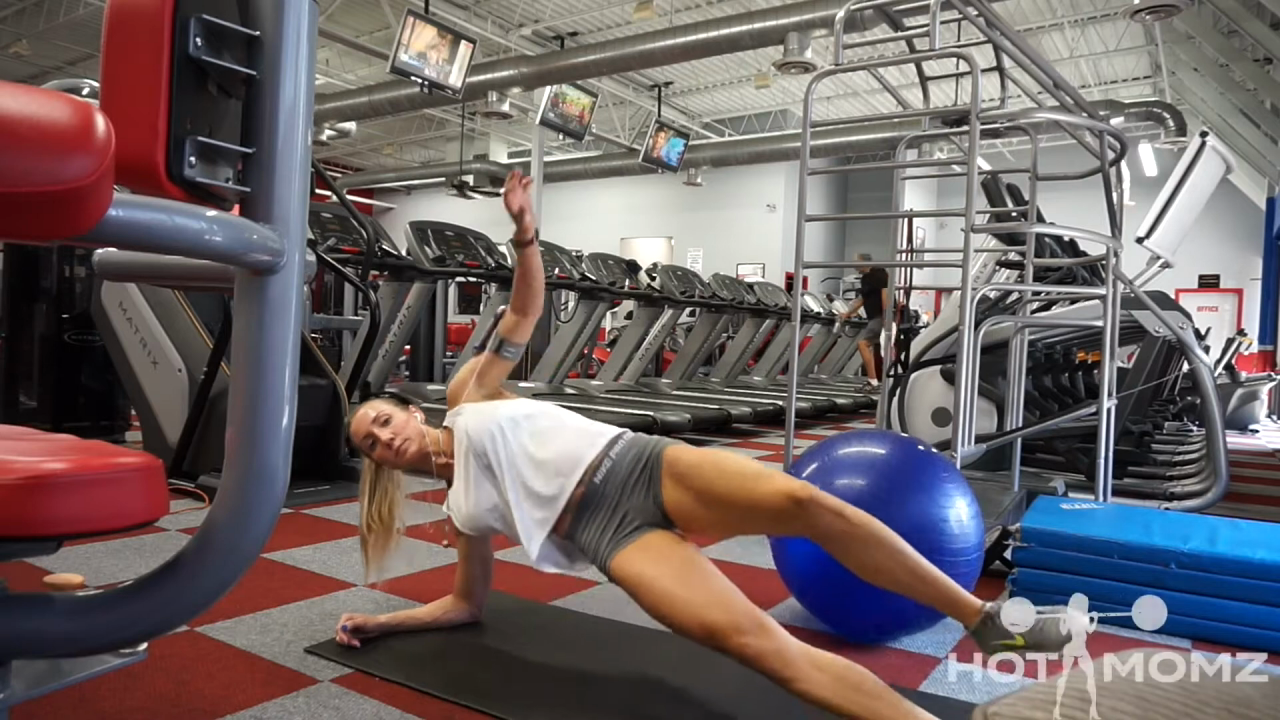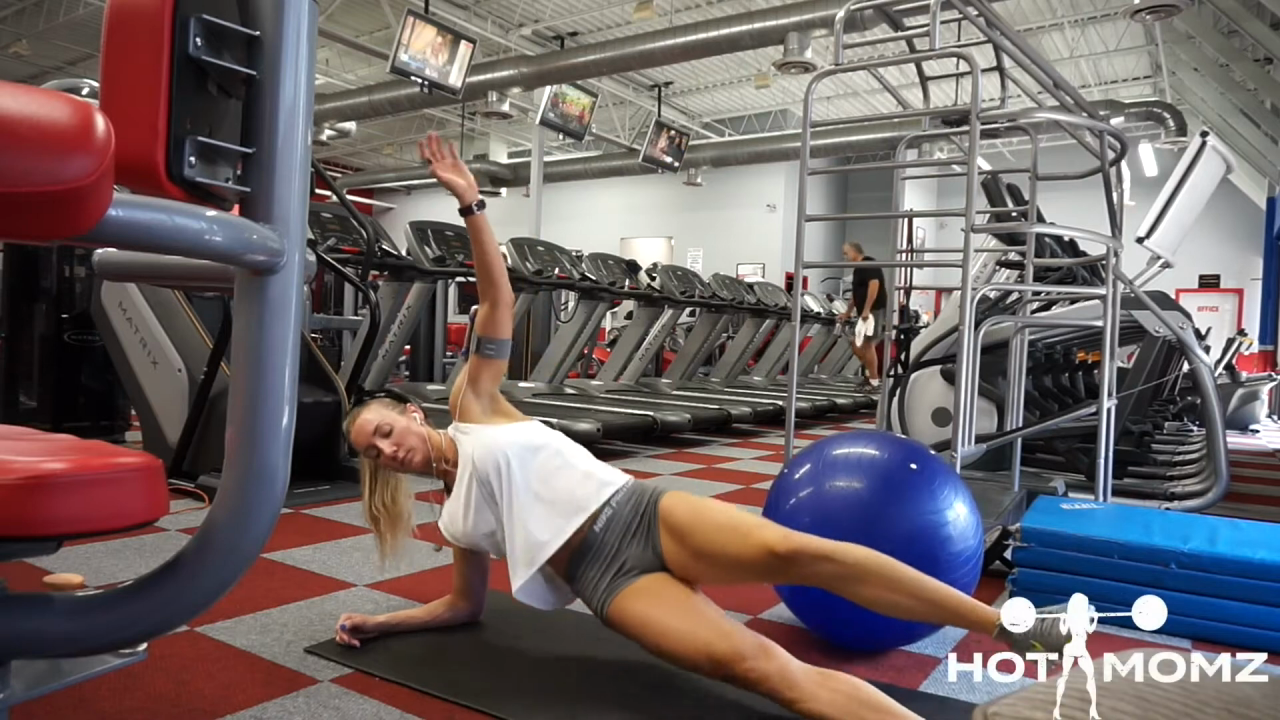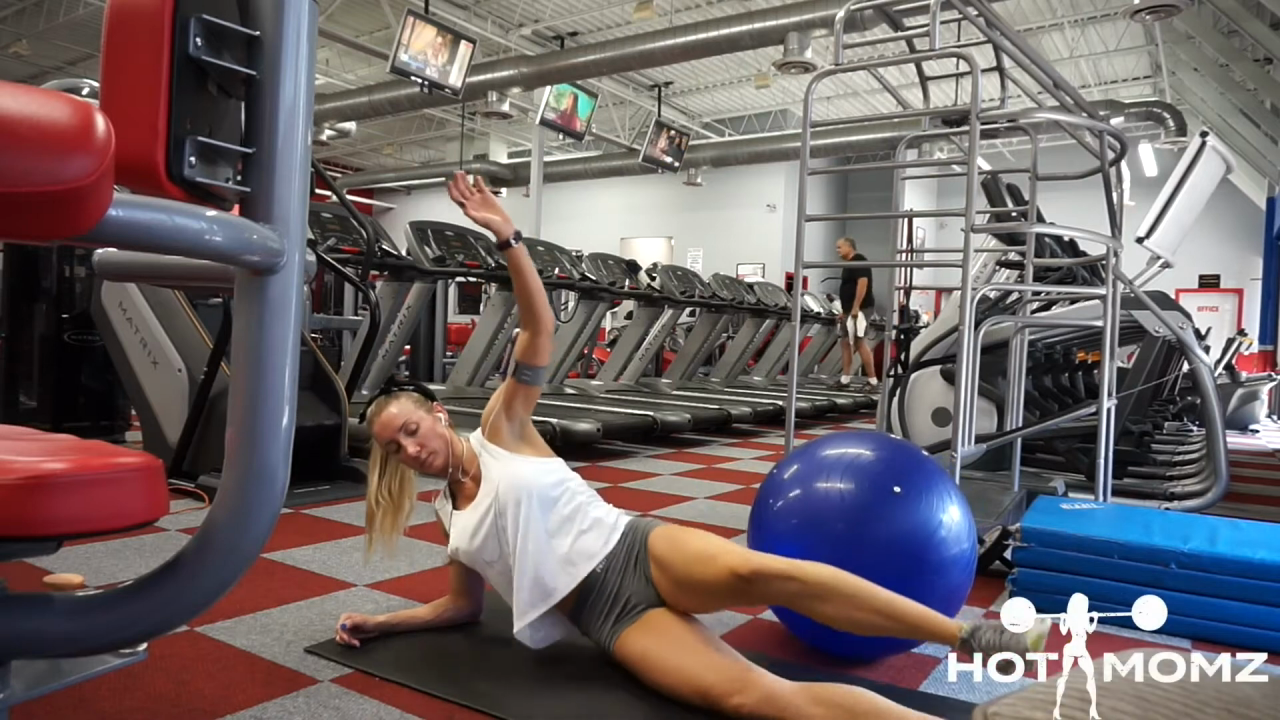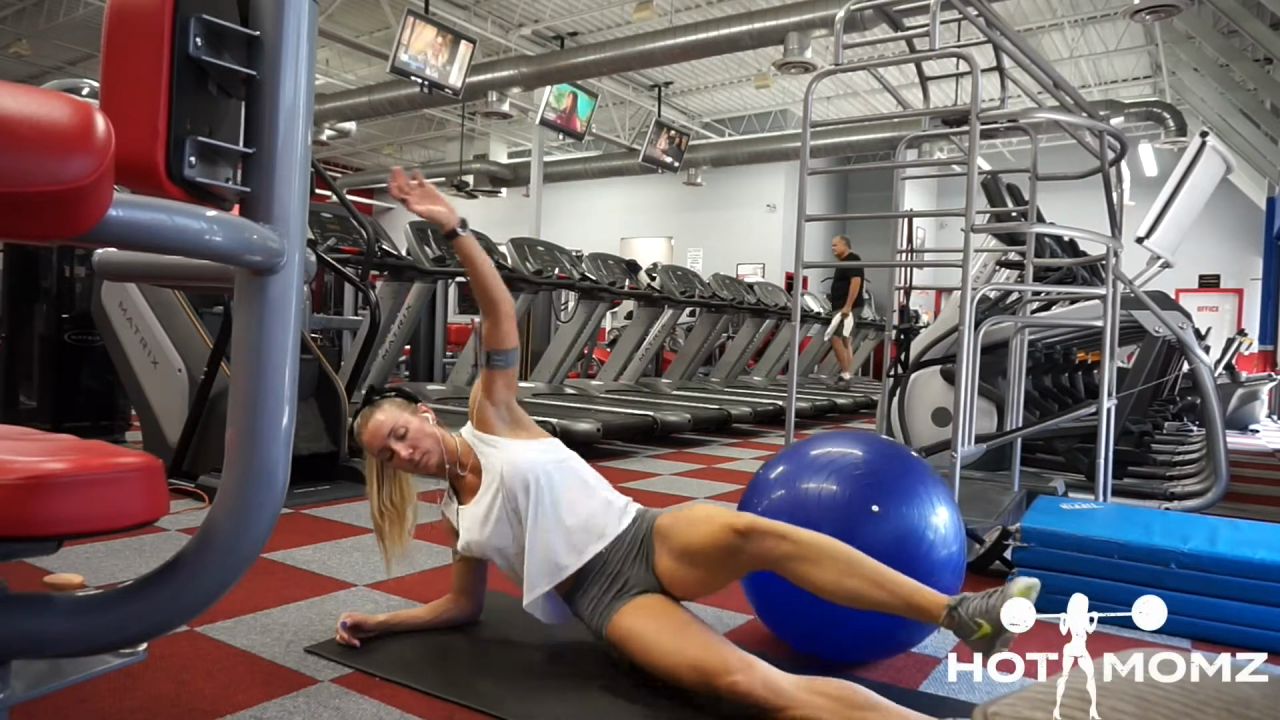
dt=0.4s
person 1, frame 1
left shoulder: (469, 391)
right shoulder: (461, 502)
left elbow: (528, 305)
right elbow: (466, 604)
left wrist: (521, 230)
right wrist: (378, 623)
left hip: (645, 466)
right hip: (613, 531)
left knee: (803, 501)
right knee: (754, 641)
left ankle: (984, 617)
person 1, frame 2
left shoulder: (469, 402)
right shoulder: (455, 513)
left elbow: (497, 297)
right elbow: (464, 604)
left wrist: (469, 202)
right wrist: (378, 623)
left hip: (637, 512)
right hip: (608, 576)
left knee: (799, 552)
left ankle: (1004, 627)
person 1, frame 3
left shoulder: (500, 429)
right shoulder: (454, 520)
left elbow: (540, 326)
right elbow: (462, 606)
left wrist: (507, 237)
right wrist: (378, 622)
left hip: (638, 551)
right hip: (611, 617)
left knee: (757, 571)
left ankle: (973, 638)
person 1, frame 4
left shoulder: (490, 416)
right shoulder: (459, 515)
left elbow: (503, 312)
right elbow: (462, 606)
left wrist: (452, 226)
right wrist: (376, 622)
left hip: (646, 538)
right hip: (609, 598)
left knee: (749, 531)
left ankle: (960, 613)
